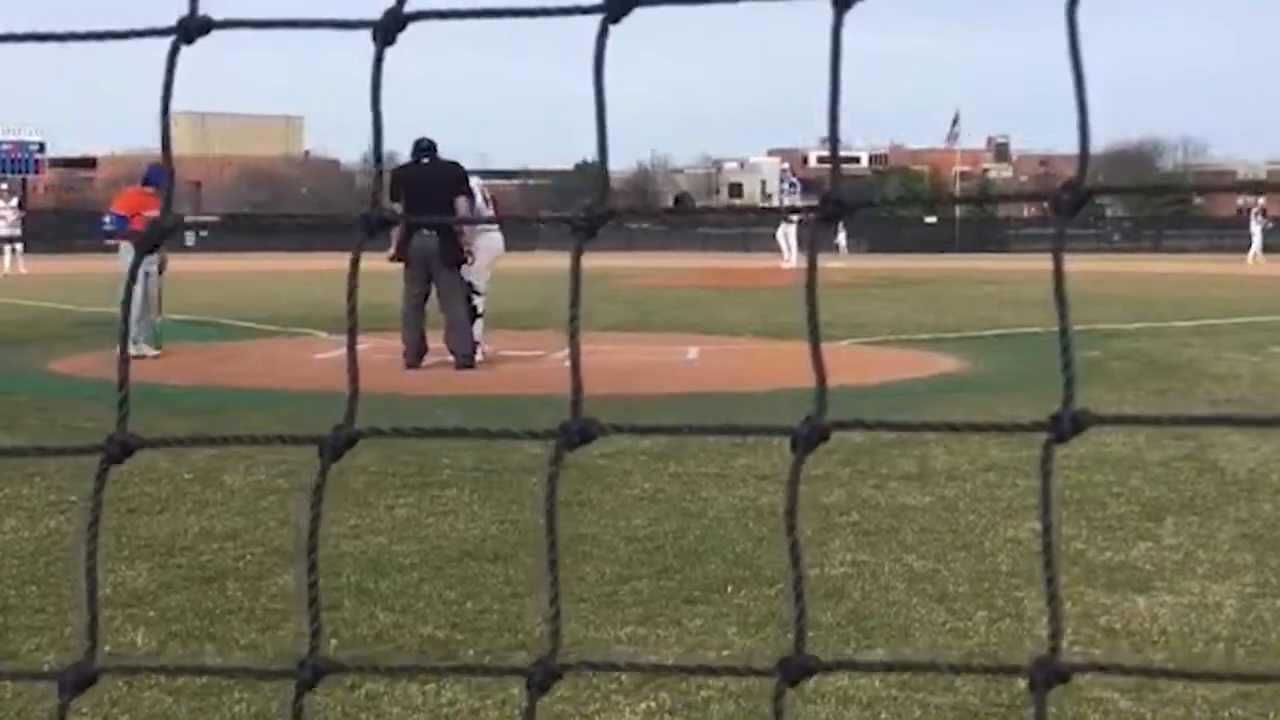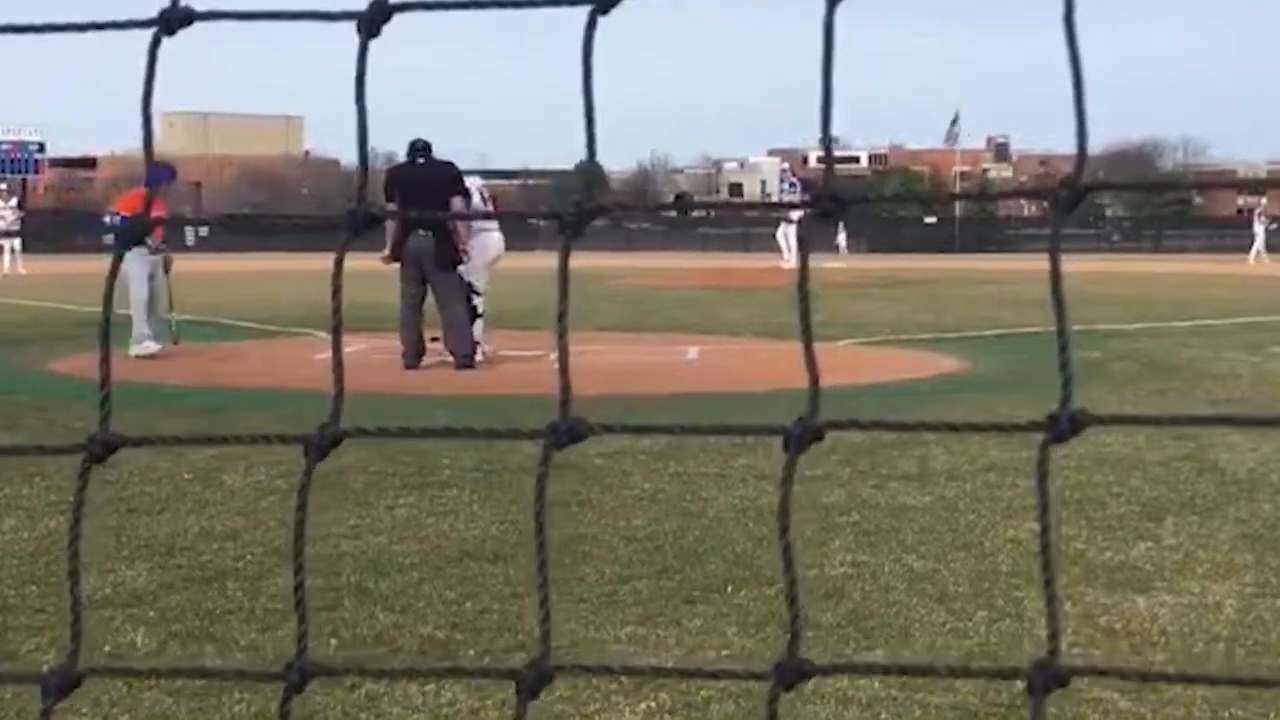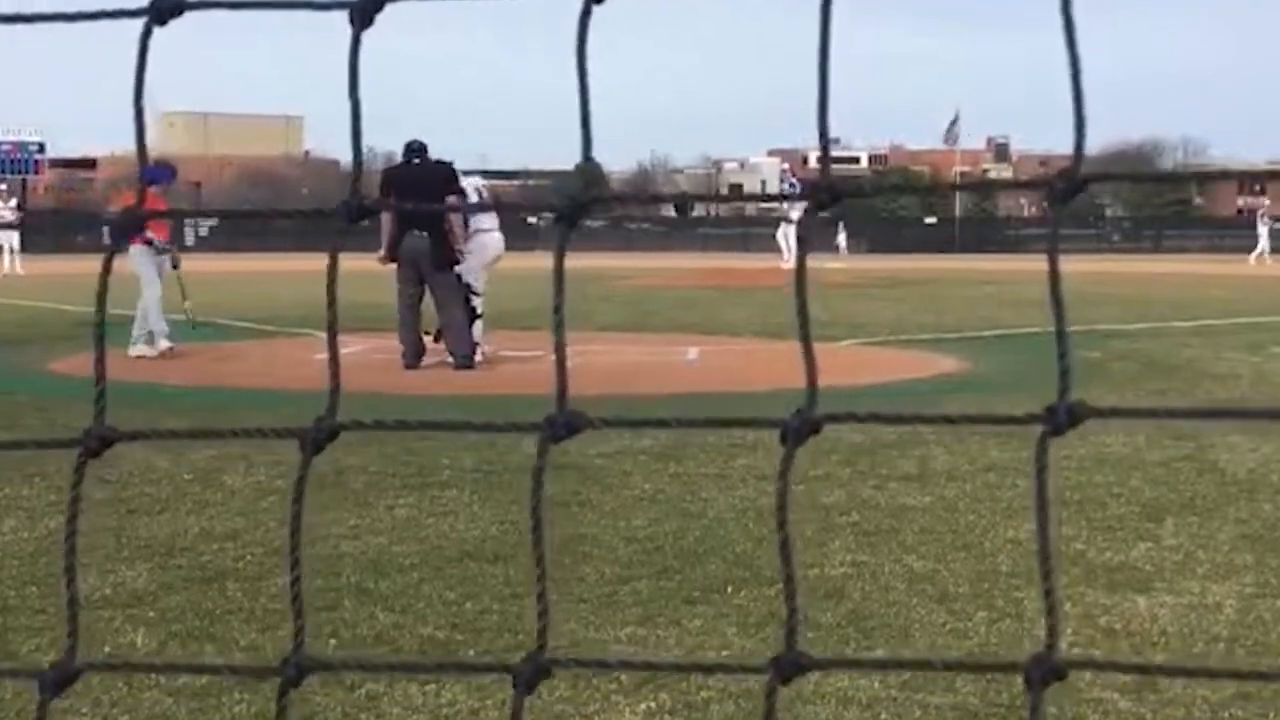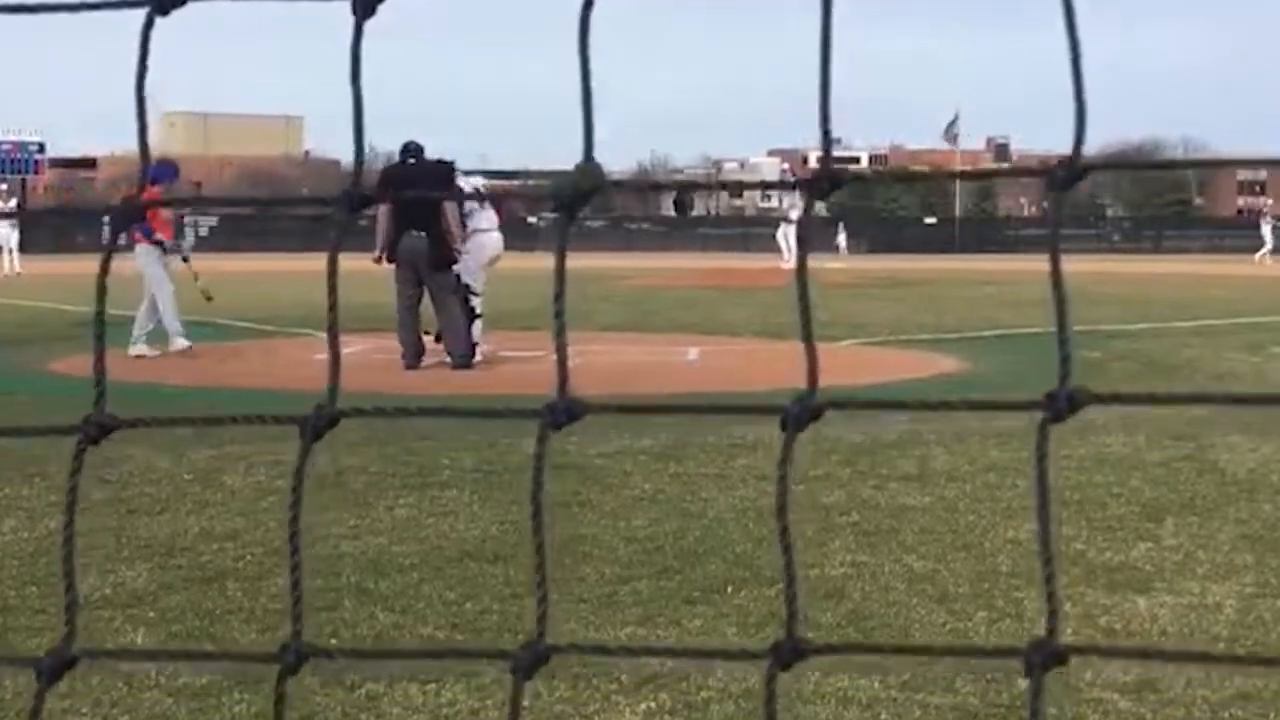
dt=0.1s
person 1, frame 1
left shoulder: (401, 173)
right shoulder: (454, 170)
left elbow: (398, 212)
right elbow: (462, 209)
left wrist: (395, 246)
right wrist: (468, 242)
left hip: (414, 242)
right hip: (443, 242)
left knee: (413, 302)
right knee: (454, 301)
left ankle: (412, 355)
right ankle: (464, 355)
person 1, frame 2
left shoulder: (396, 173)
right shoulder: (448, 170)
left elbow: (392, 212)
right elbow: (458, 208)
left wrist: (389, 246)
right wrist: (463, 242)
left hip: (409, 243)
right hip: (439, 242)
left knee: (410, 302)
right knee: (452, 301)
left ankle: (411, 355)
right ankle: (463, 355)
person 1, frame 3
left shoulder: (391, 174)
right shoulder: (444, 170)
left elbow: (387, 212)
right elbow: (453, 208)
left wrist: (384, 247)
right wrist: (459, 242)
left hip: (405, 243)
right hip: (434, 243)
left knee: (408, 303)
right knee: (450, 301)
left ankle: (412, 355)
right ankle: (463, 355)
person 1, frame 4
left shoulder: (388, 174)
right shoulder: (441, 170)
left elbow: (383, 212)
right elbow: (449, 207)
left wrist: (380, 247)
right wrist: (457, 241)
left hip: (403, 243)
right hip: (432, 243)
left knee: (407, 303)
right knee: (448, 301)
left ankle: (411, 356)
right ankle: (460, 355)
person 2, frame 1
left shoulder: (158, 200)
right shoulder: (130, 195)
right elbow: (116, 220)
left wrist: (161, 252)
right wrist: (132, 234)
left hip: (152, 254)
right hip: (131, 251)
left knee: (150, 300)
right knee: (135, 296)
left ankle: (140, 343)
right ankle: (126, 340)
person 2, frame 2
left shoulder: (161, 200)
right shoulder: (134, 196)
right elbow: (119, 221)
left wrist: (165, 252)
right wrist: (142, 236)
left hip: (156, 255)
right hip: (136, 251)
left knee: (155, 300)
right knee: (141, 294)
left ankle: (138, 344)
right ankle: (143, 340)
person 2, frame 3
left shoulder: (163, 200)
right shoulder: (138, 197)
left wrist: (171, 249)
right wrist: (150, 236)
left hip: (159, 253)
right hip: (141, 251)
left knee: (151, 295)
right knee: (153, 292)
left ankle: (138, 343)
right ankle: (160, 339)
person 2, frame 4
left shoulder: (166, 199)
right shoulder: (144, 196)
right elbow: (136, 223)
left wrist: (178, 245)
right wrist: (160, 238)
left hip: (163, 252)
right hip: (148, 250)
left knee: (152, 298)
right knee: (165, 292)
left ankle: (137, 343)
right ankle: (177, 338)
person 3, frame 1
right shoulder: (474, 183)
left hip: (483, 240)
right hip: (493, 238)
left knee: (472, 292)
right knee: (474, 291)
left ankle: (474, 347)
right ankle: (477, 342)
person 3, frame 2
right shoulder: (474, 182)
left hip: (482, 240)
right hip: (494, 238)
left knee: (471, 292)
right knee: (472, 291)
left ankle: (473, 348)
right ankle: (476, 341)
person 3, frame 3
right shoulder: (477, 182)
left hip: (480, 240)
right hip: (496, 238)
left knee: (471, 293)
right knee: (469, 288)
left ankle: (473, 348)
right ankle: (475, 342)
person 3, frame 4
left shoulder: (456, 187)
right shoulder: (479, 182)
right elbow: (498, 214)
left hip: (479, 240)
right hip: (496, 238)
left knee: (470, 293)
right knee: (467, 288)
left ankle: (473, 348)
right ankle: (475, 341)
